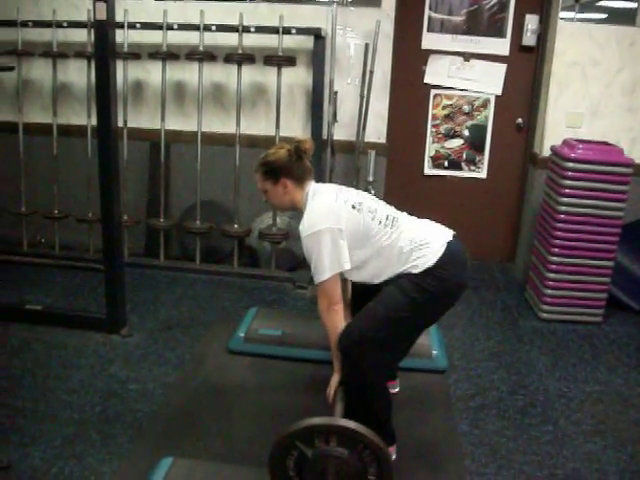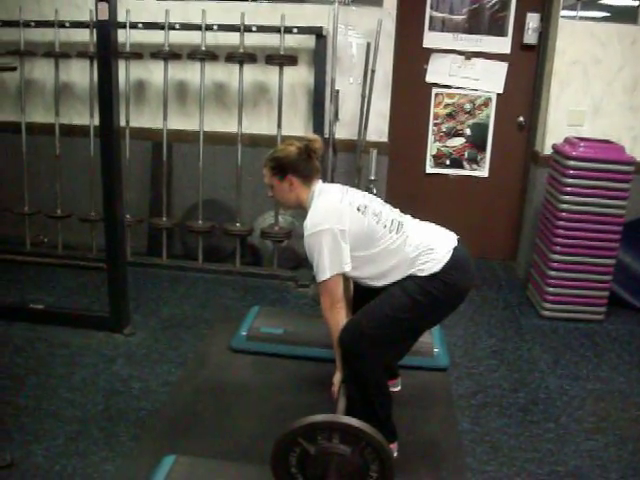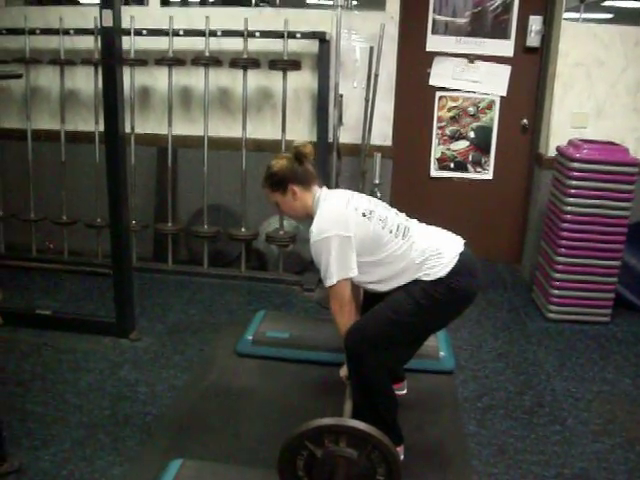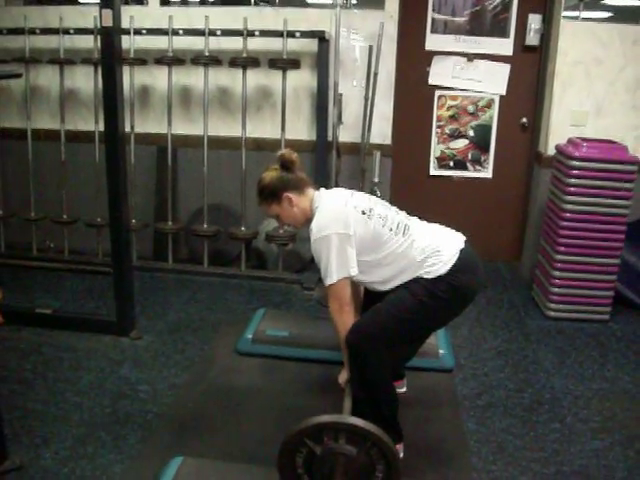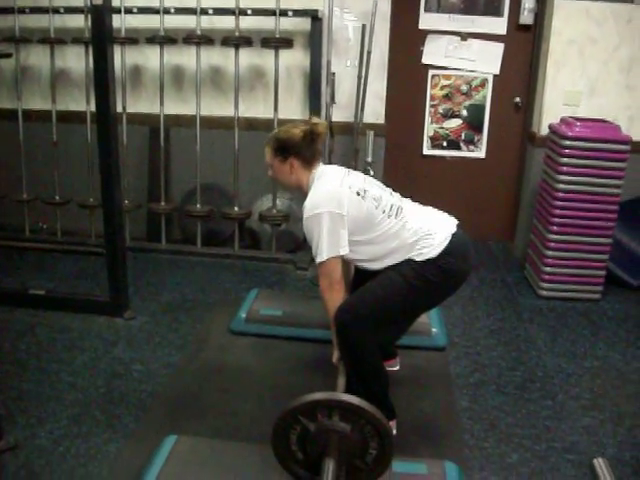
dt=0.4s
person 1, frame 1
left shoulder: (316, 222)
right shoulder: (326, 196)
left elbow: (330, 303)
right elbow: (341, 277)
left wrist: (339, 366)
right wrist: (346, 323)
left hip: (437, 270)
right hip: (437, 248)
left knee: (359, 345)
right knee: (362, 297)
left ankle: (377, 441)
right ankle: (383, 375)
person 1, frame 2
left shoulder: (320, 222)
right shoulder: (332, 195)
left elbow: (332, 302)
right elbow: (346, 279)
left wrist: (343, 365)
right wrist: (350, 319)
left hip: (442, 275)
right hip: (442, 252)
left knee: (357, 341)
right knee: (363, 299)
left ankle: (378, 438)
right ankle: (384, 373)
person 1, frame 3
left shoulder: (326, 228)
right shoulder: (337, 200)
left elbow: (341, 305)
right elbow: (353, 285)
left wrist: (353, 358)
right wrist: (360, 325)
left hip: (448, 279)
right hip: (449, 257)
left knee: (362, 344)
right knee: (371, 308)
left ankle: (384, 441)
right ankle: (390, 376)
person 1, frame 4
left shoulder: (326, 227)
right shoulder: (336, 200)
left elbow: (341, 306)
right elbow: (355, 279)
left wrist: (350, 364)
right wrist: (358, 333)
left hip: (449, 277)
right hip: (450, 253)
left knee: (365, 342)
right knee: (373, 305)
left ankle: (384, 438)
right ankle: (391, 375)
person 1, frame 5
left shoulder: (319, 205)
right shoulder: (332, 177)
left elbow: (331, 284)
right elbow: (345, 265)
left wrist: (340, 344)
left hip: (440, 260)
right hip: (442, 237)
left knee: (352, 321)
right knee: (363, 288)
right ankle: (383, 354)
